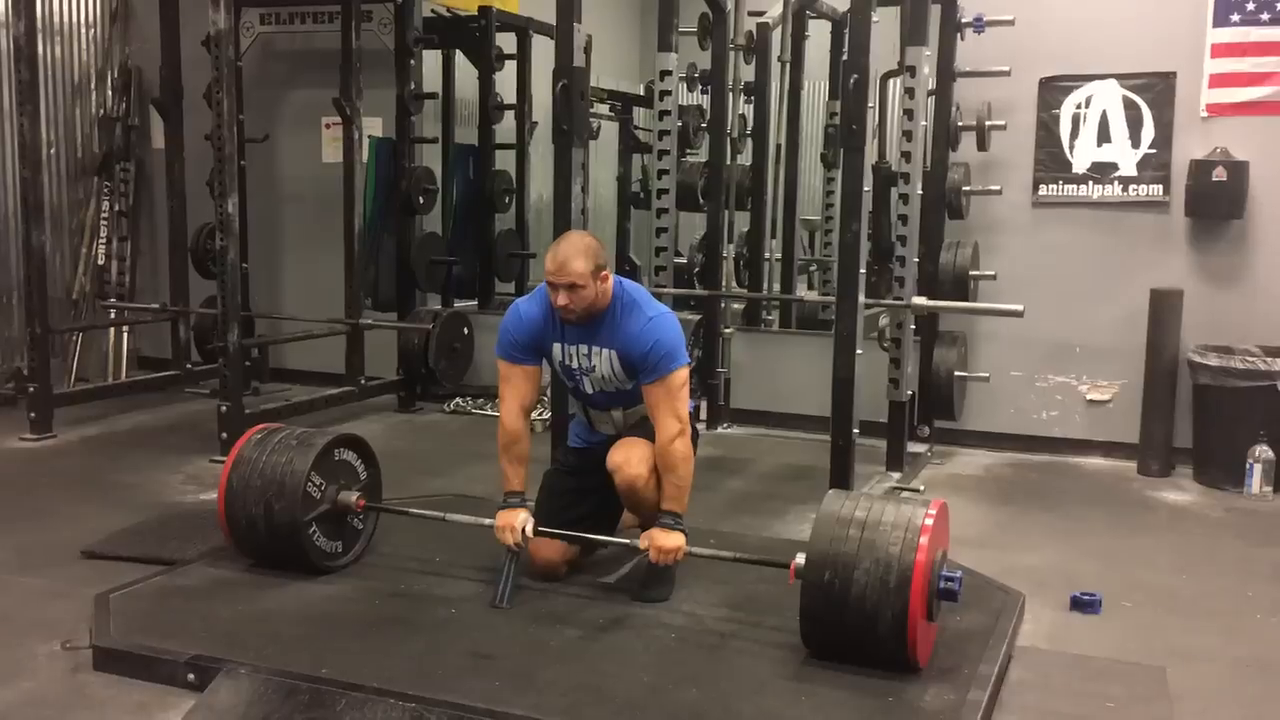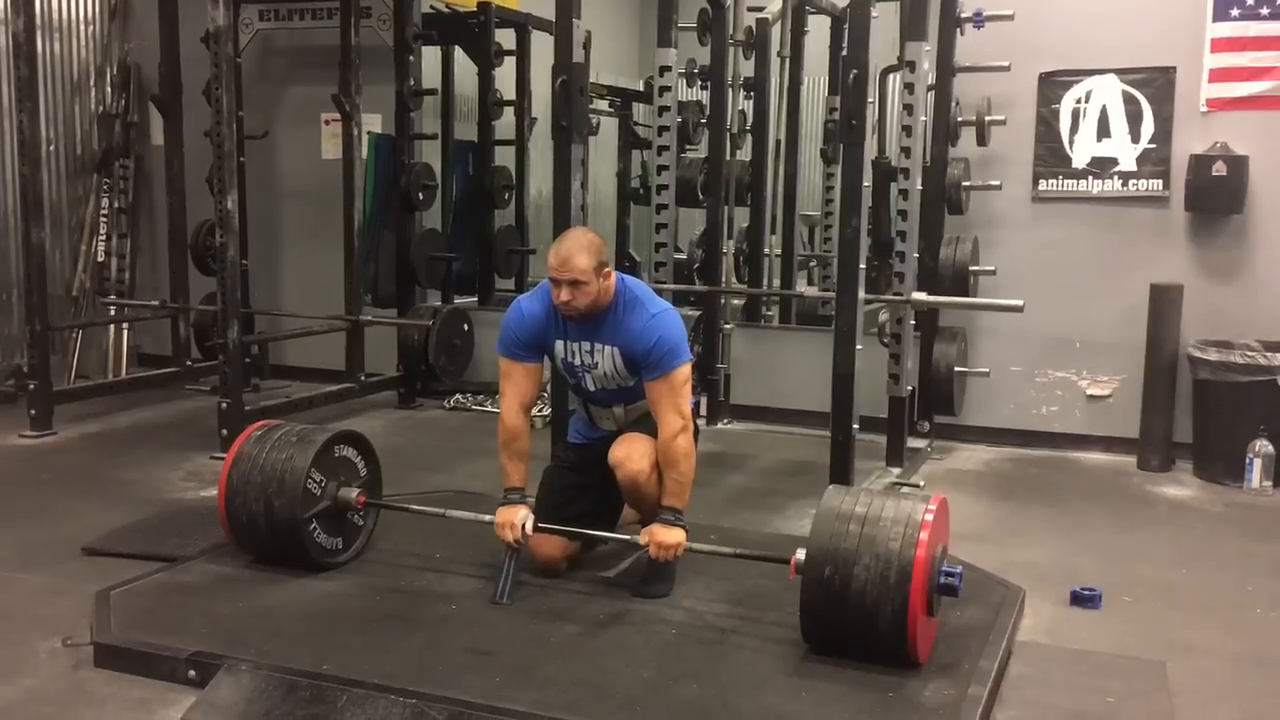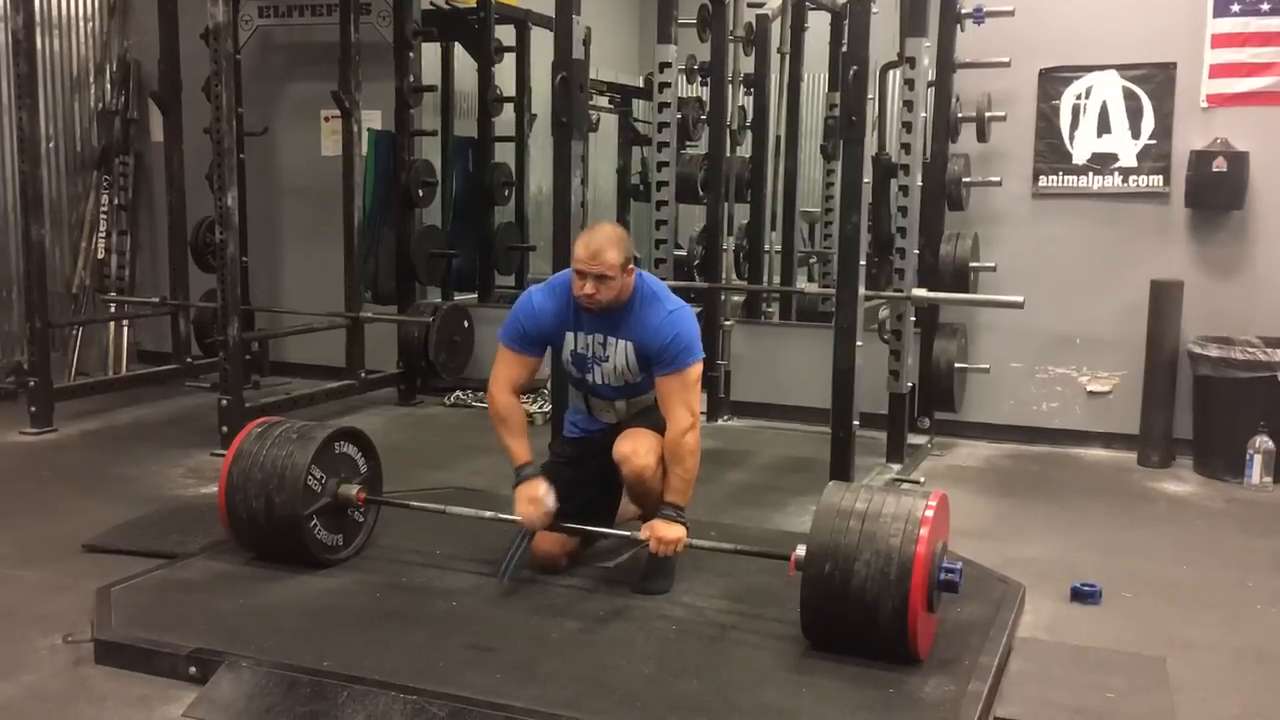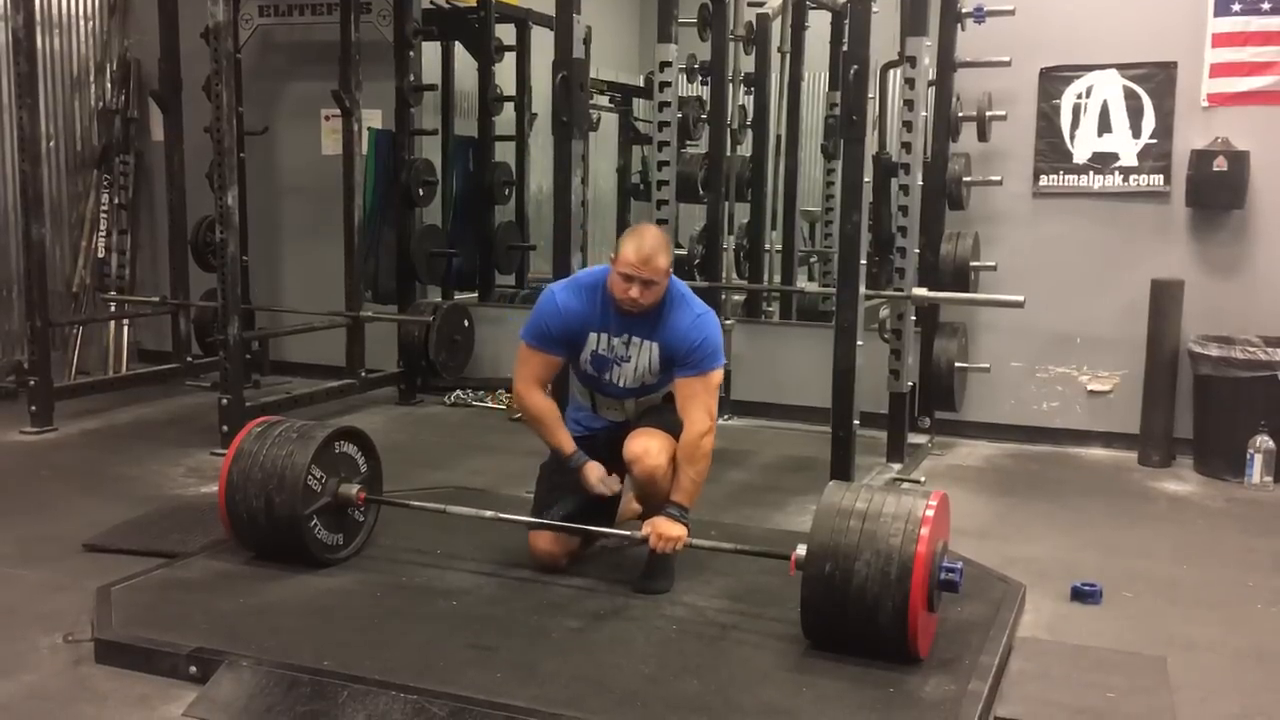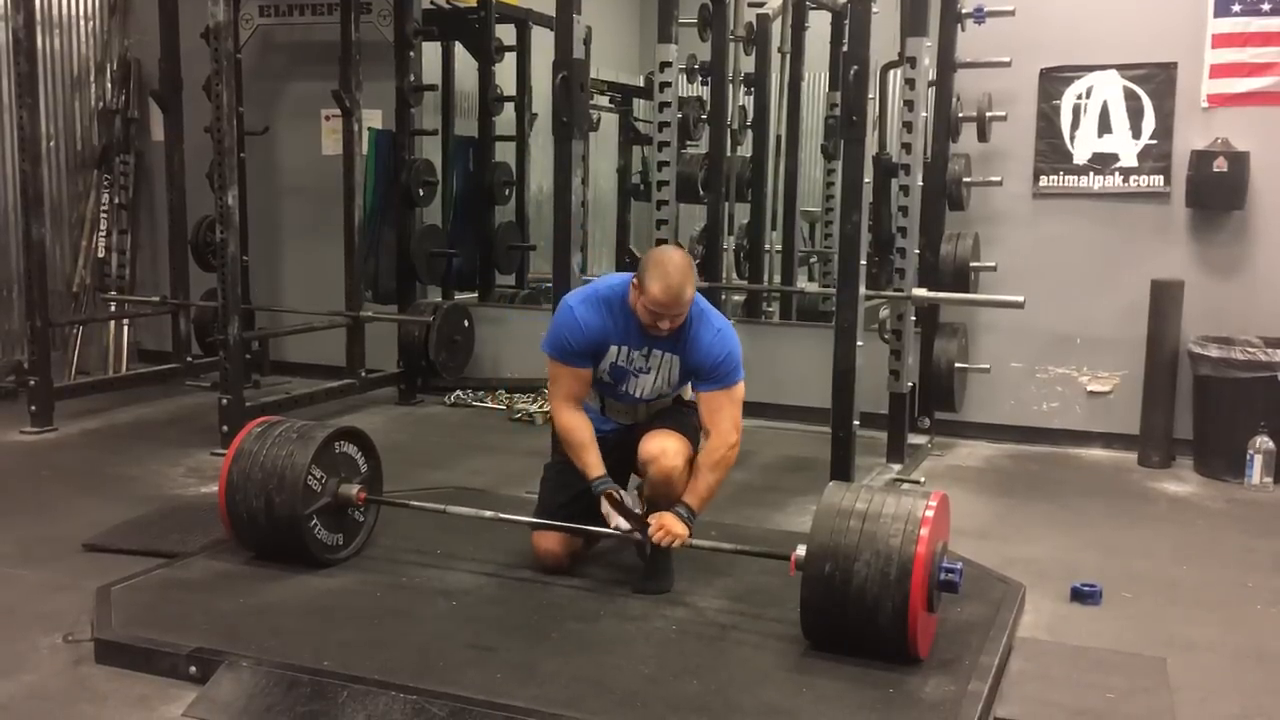
dt=0.4s
person 1, frame 1
left shoulder: (651, 325)
right shoulder: (525, 318)
left elbow: (673, 427)
right elbow: (514, 411)
left wrist: (670, 521)
right wrist: (513, 500)
left hip: (653, 425)
right hip: (591, 433)
left knee: (627, 468)
right knee: (546, 560)
left ankle: (656, 537)
right ankle: (618, 517)
person 1, frame 2
left shoulder: (653, 322)
right shoulder: (527, 314)
left elbow: (676, 424)
right elbow: (514, 408)
left wrist: (671, 517)
right wrist: (513, 497)
left hip: (653, 420)
right hip: (591, 429)
left knee: (629, 463)
right knee: (547, 556)
left ankle: (653, 521)
right ankle: (615, 512)
person 1, frame 3
left shoulder: (669, 319)
right shoulder: (540, 304)
left elbow: (683, 421)
right elbow: (502, 391)
left wrist: (672, 513)
right wrist: (526, 474)
left hip: (653, 413)
right hip: (588, 423)
left knee: (635, 458)
right knee: (546, 553)
left ankle: (659, 543)
right ankle: (620, 509)
person 1, frame 4
left shoulder: (695, 323)
right shoulder: (563, 301)
left elbow: (699, 424)
right elbow: (529, 389)
left wrist: (676, 511)
right wrist: (577, 461)
left hip: (658, 411)
right hip: (589, 420)
left knee: (647, 458)
right knee: (548, 552)
left ankle: (659, 542)
right ankle: (617, 508)
person 1, frame 5
left shoulder: (714, 336)
right shoulder: (580, 312)
left elbow: (725, 436)
right elbow: (567, 408)
left wrist: (684, 511)
right wrist: (602, 487)
left hip: (663, 415)
right hip: (596, 422)
left knee: (664, 459)
right knee: (550, 553)
left ankle: (658, 544)
right ankle: (618, 514)
